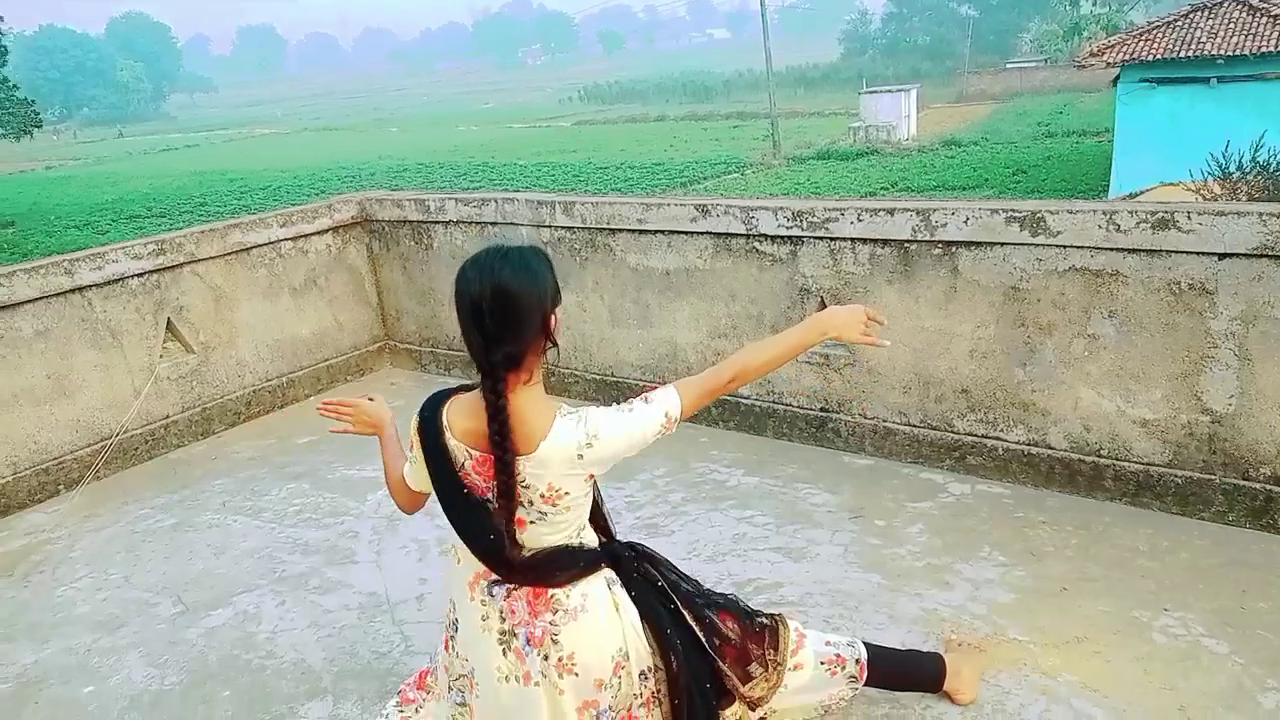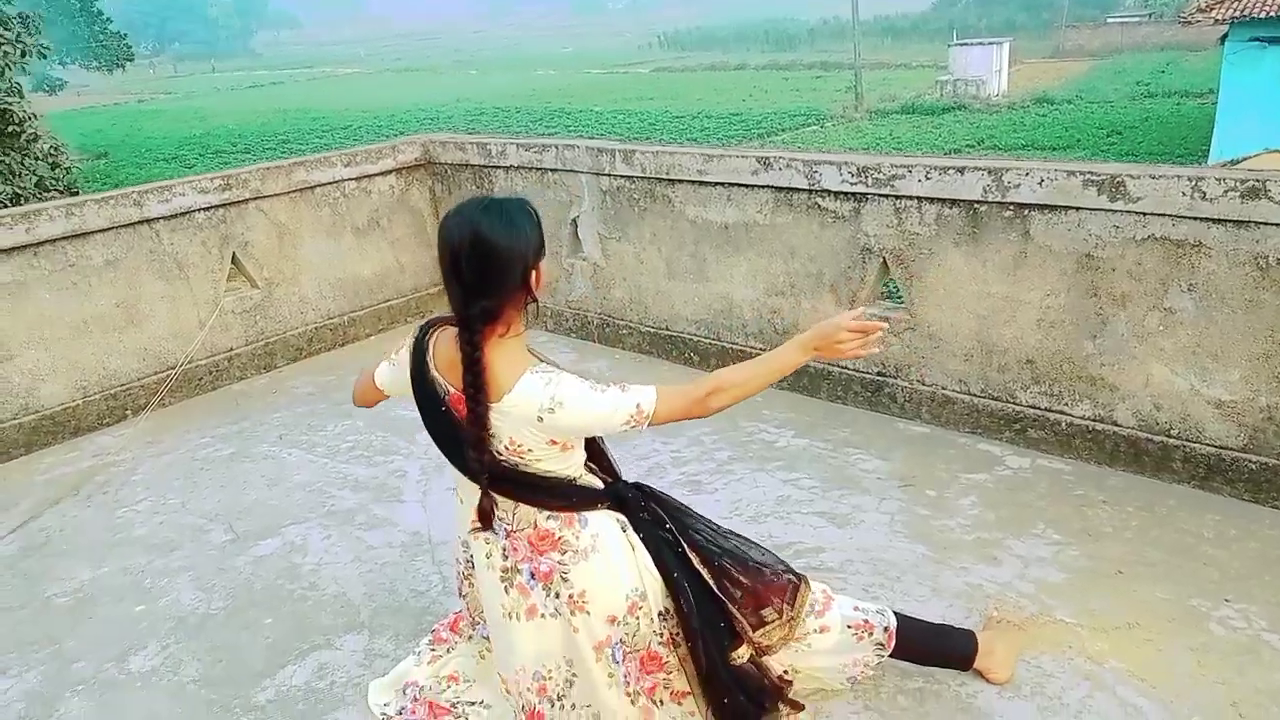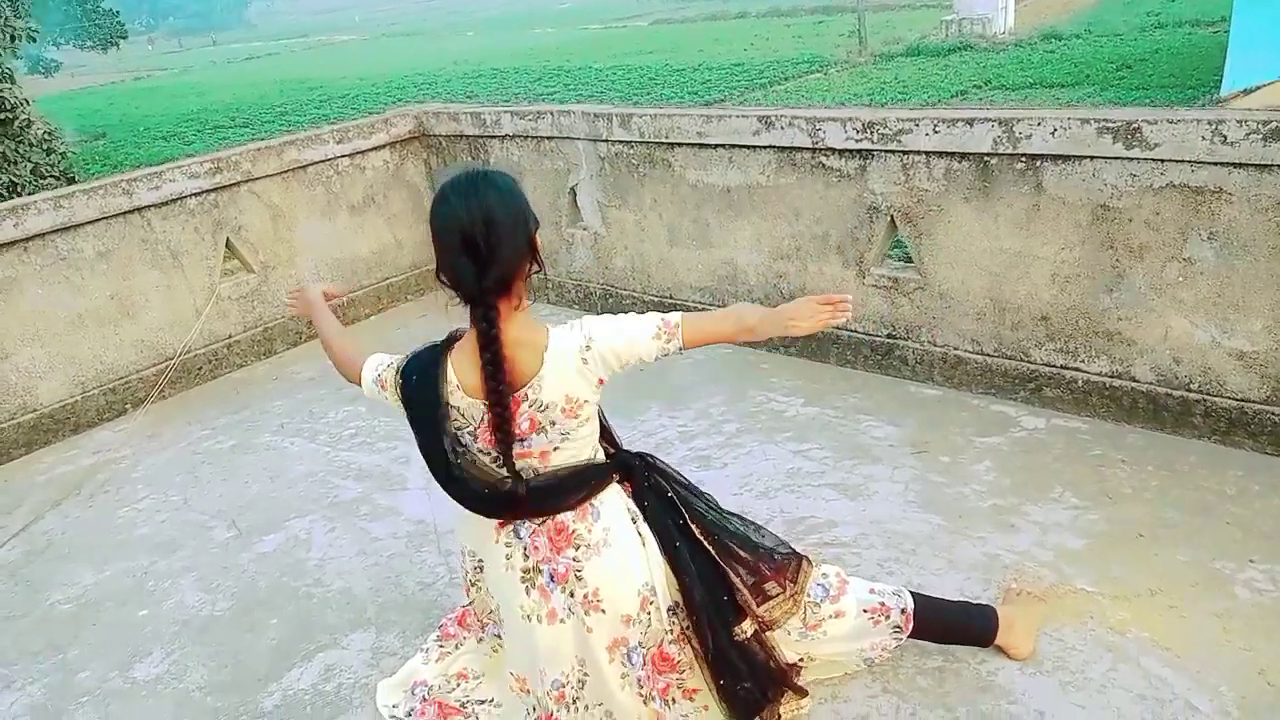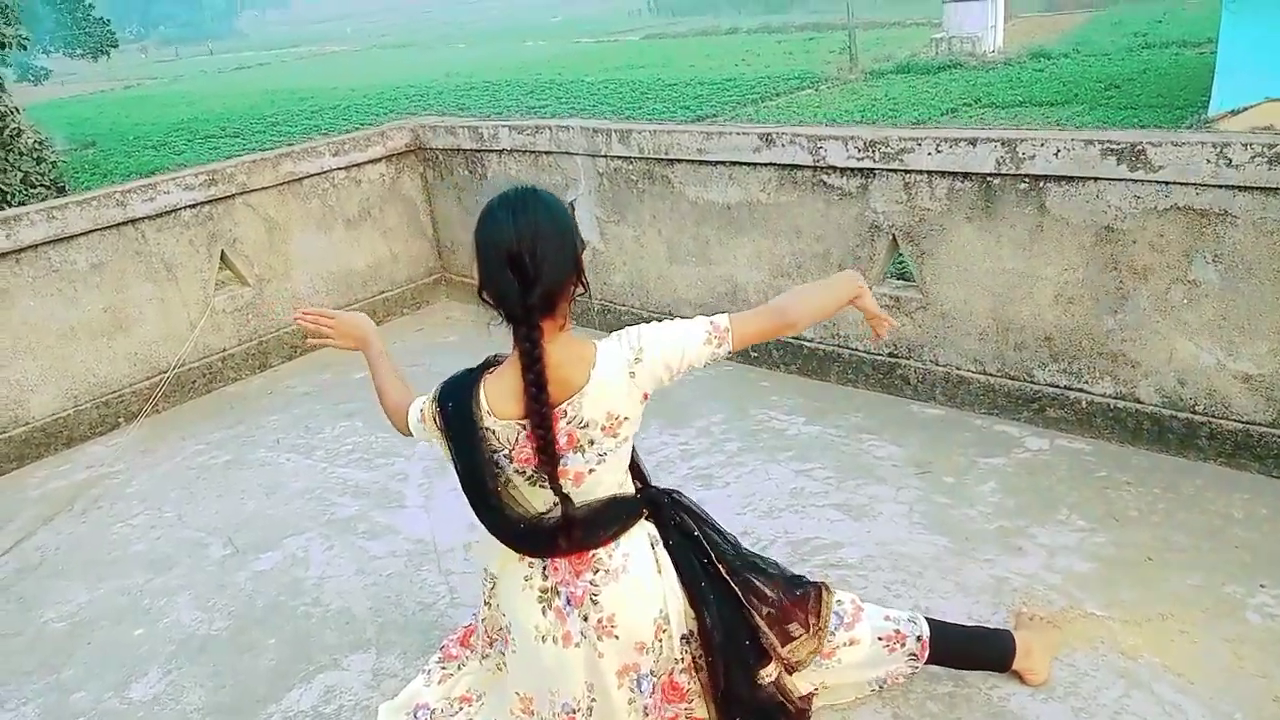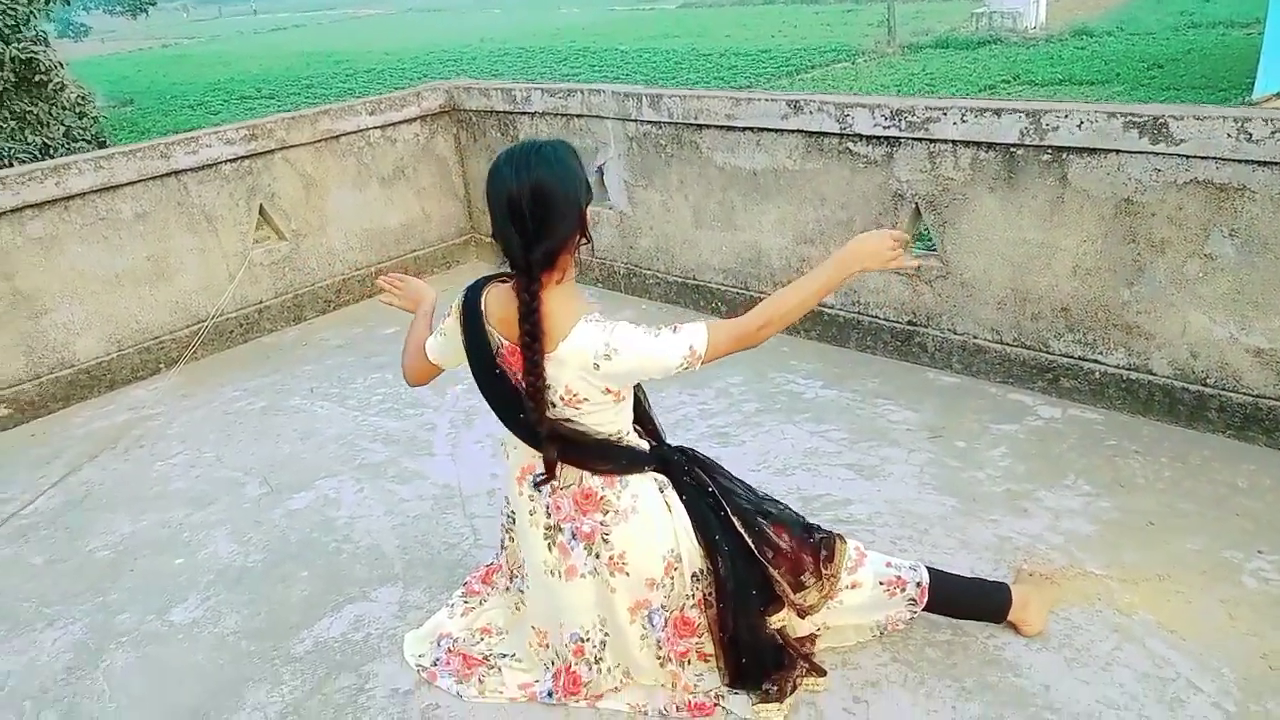
dt=0.5s
person 1, frame 1
left shoulder: (440, 420)
right shoulder: (583, 434)
left elbow: (407, 498)
right elbow: (718, 380)
left wrist: (383, 426)
right wrist: (826, 322)
left hip: (491, 632)
right hip: (581, 627)
right knee: (741, 650)
person 1, frame 2
left shoulder: (432, 349)
right shoulder: (549, 398)
left elbow: (364, 393)
right elbow: (703, 398)
right wrist: (809, 345)
left hip: (509, 582)
right hip: (593, 568)
right knee: (764, 606)
person 1, frame 3
left shoulder: (427, 376)
right shoulder: (575, 348)
left elbow: (353, 364)
right elbow: (711, 325)
left wrist: (318, 309)
right wrist: (781, 319)
left hip: (514, 576)
right hip: (606, 555)
right knee: (773, 591)
person 1, frame 4
left shoulder: (465, 402)
right shoulder: (624, 363)
left elbow: (404, 414)
right elbow: (776, 317)
left wrist: (370, 342)
right wrist: (852, 284)
left hip: (533, 606)
right hip: (626, 587)
right knee: (799, 617)
person 1, frame 5
left shoulder: (478, 307)
right shoulder: (602, 347)
left elbow: (414, 369)
right elbow: (747, 330)
left wrist: (422, 306)
right wrist: (852, 257)
left hip: (547, 532)
right hip: (633, 531)
right knee: (795, 560)
right ankle: (1008, 602)
